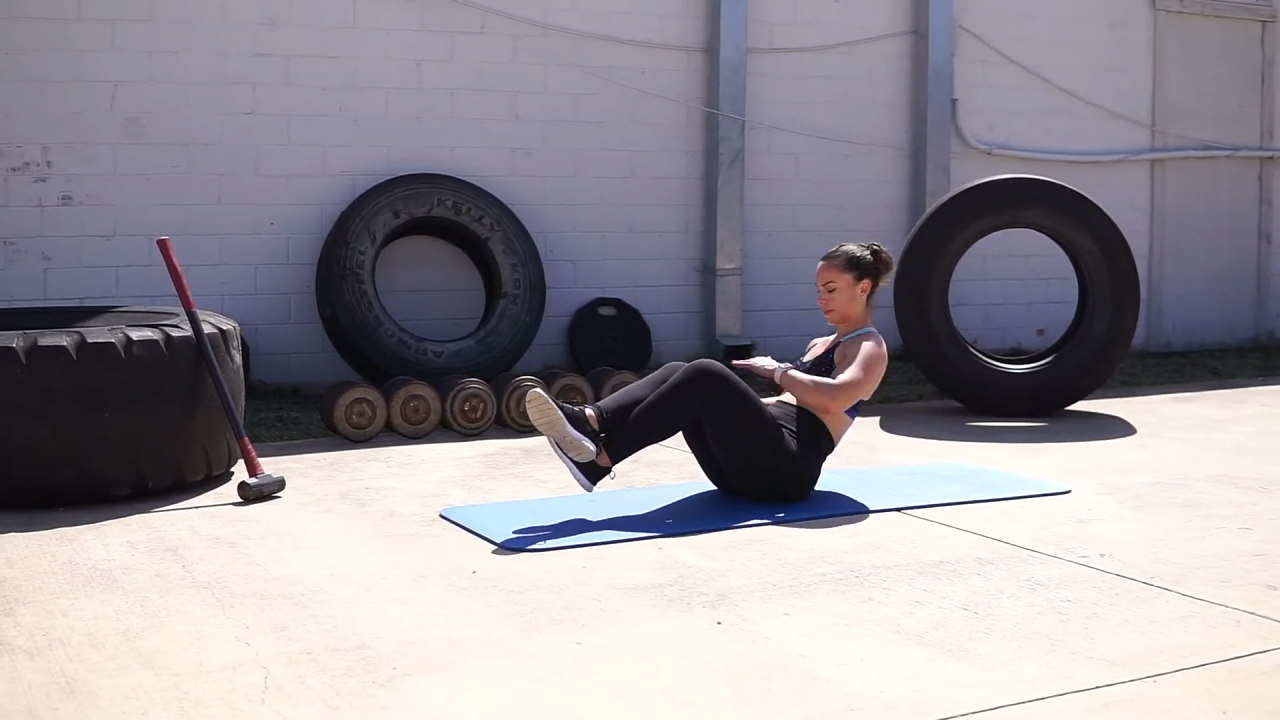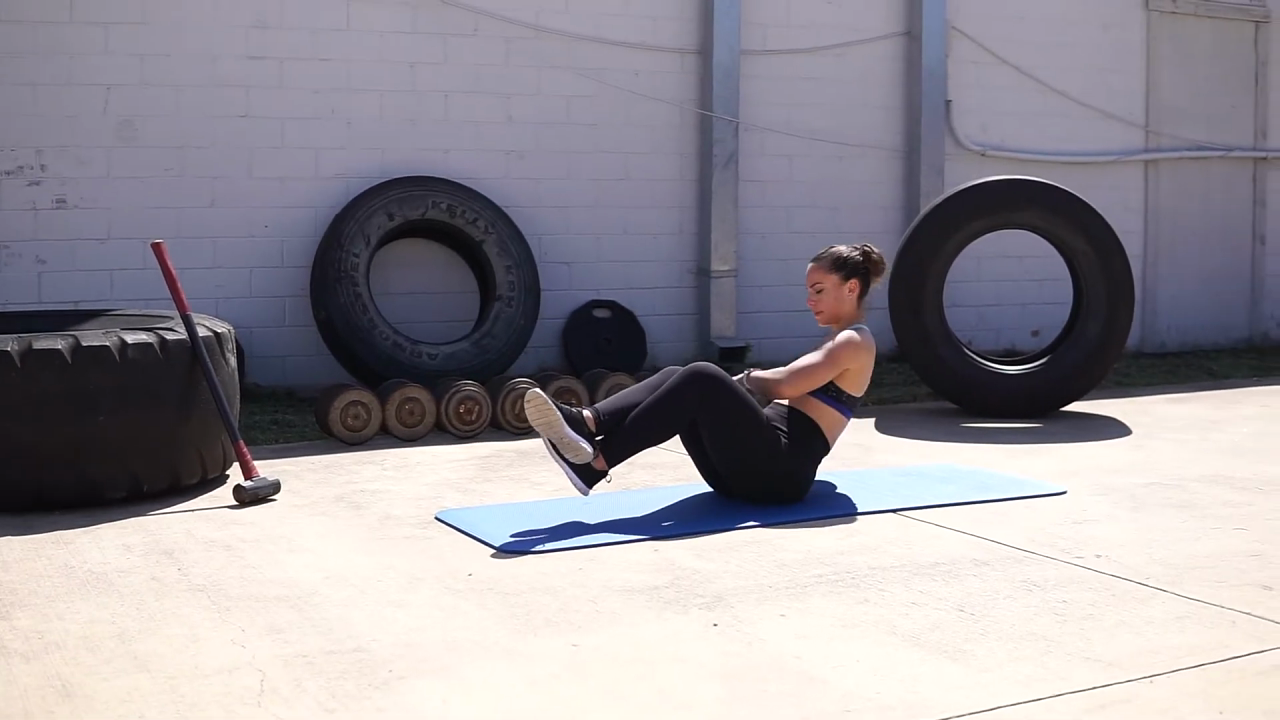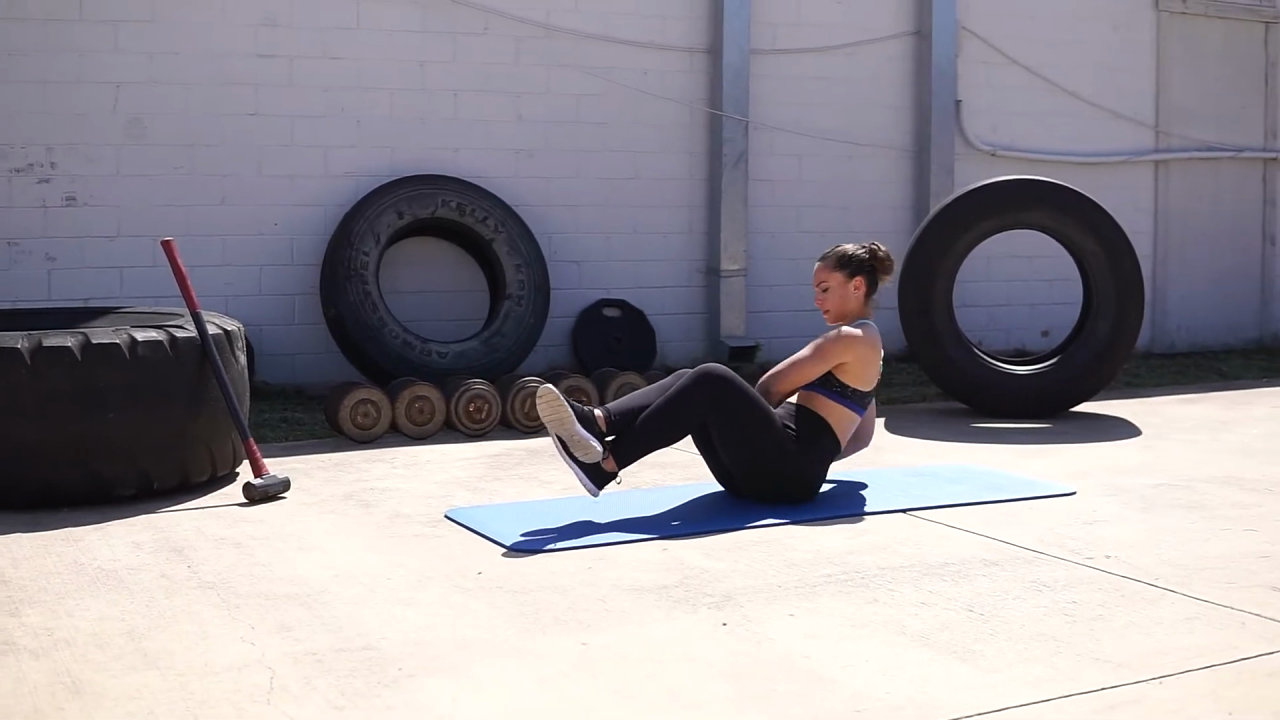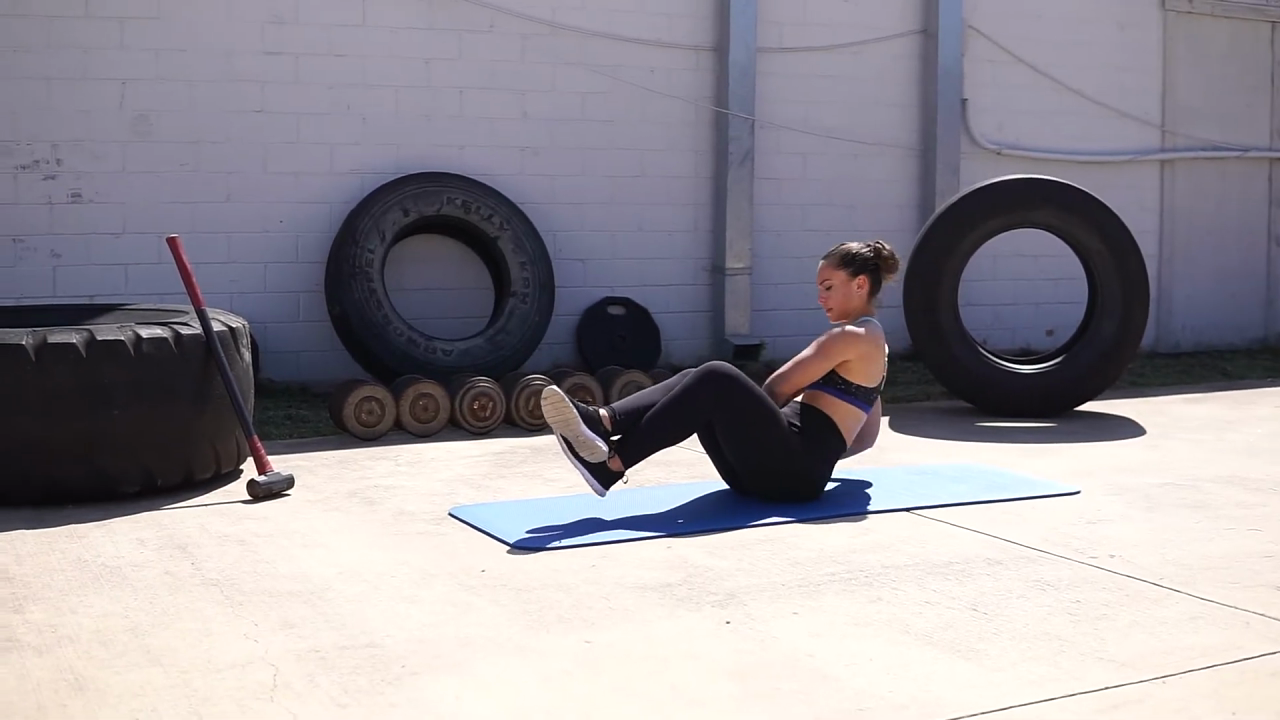
dt=0.1s
person 1, frame 1
left shoulder: (869, 349)
right shoulder: (823, 345)
left elbow: (836, 399)
left wrist: (778, 372)
right wrist: (743, 401)
left hip: (784, 470)
right hip: (744, 466)
left knee: (705, 375)
right knee: (676, 372)
left ankle: (599, 458)
right ankle: (587, 421)
person 1, frame 2
left shoulder: (854, 345)
right shoulder: (832, 346)
left elbow: (782, 385)
left wrist: (747, 380)
left hip: (780, 471)
right hip: (739, 468)
left knee: (701, 378)
right knee: (675, 378)
left ankle: (596, 462)
right ankle: (584, 423)
person 1, frame 3
left shoulder: (852, 339)
right shoulder: (858, 344)
left elbow: (777, 385)
right elbow: (861, 436)
left wrist: (741, 401)
left hip: (791, 471)
right hip: (765, 466)
left knee: (711, 380)
right knee: (686, 381)
left ankle: (606, 463)
right ankle: (595, 421)
person 1, frame 4
left shoulder: (854, 336)
right shoulder: (864, 342)
left elbow: (783, 385)
right elbow: (867, 435)
left wrist: (748, 402)
left hip: (797, 470)
right hip: (768, 465)
left knee: (715, 377)
right knee: (693, 380)
left ankle: (612, 462)
right ankle: (600, 422)
